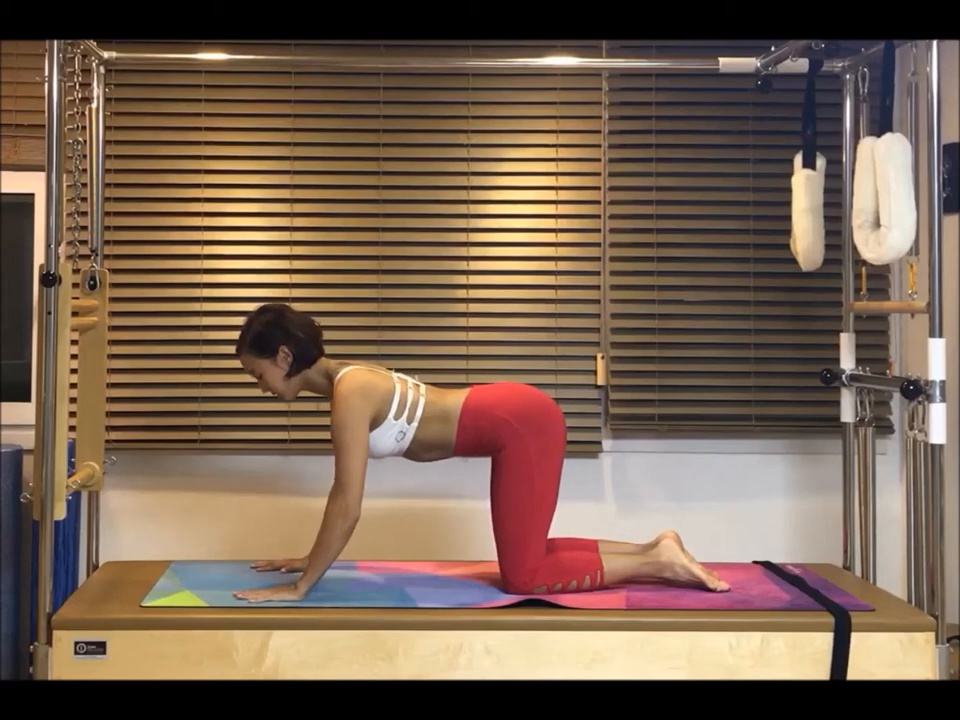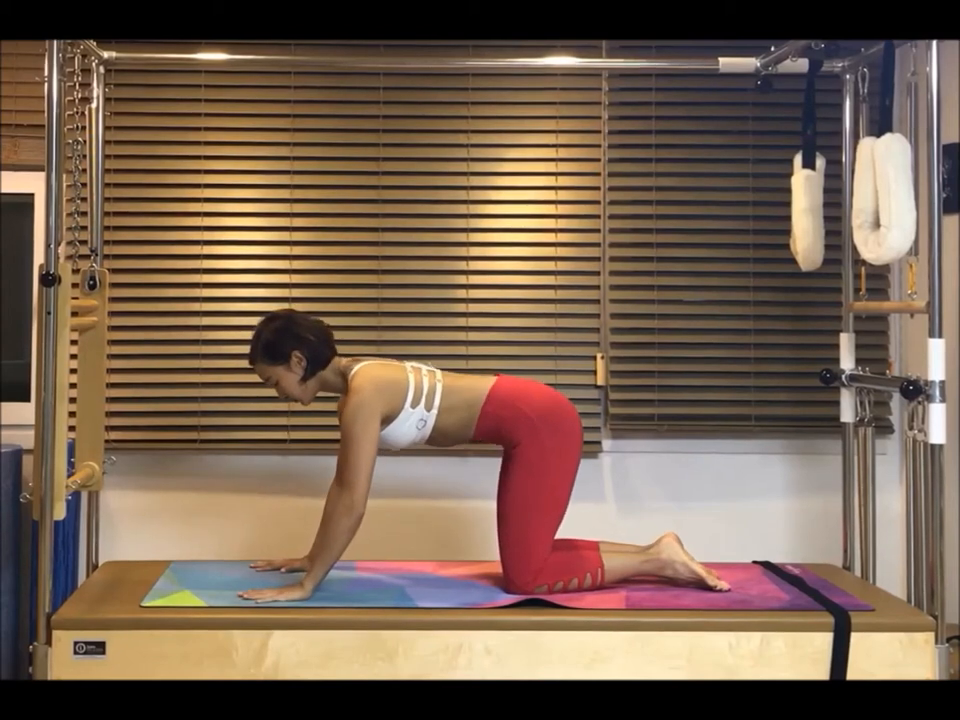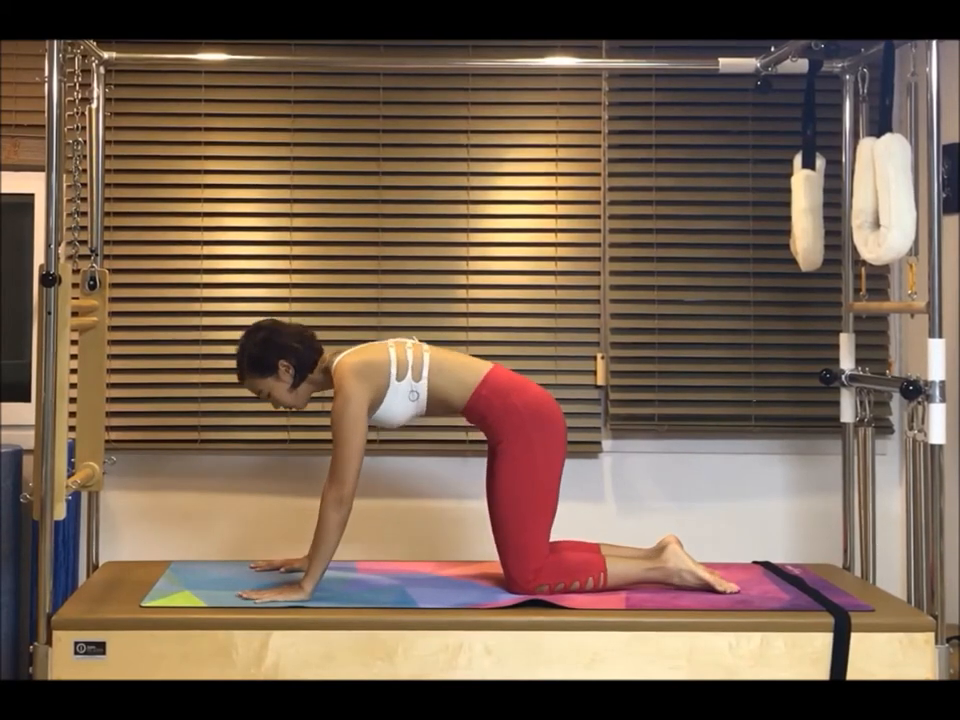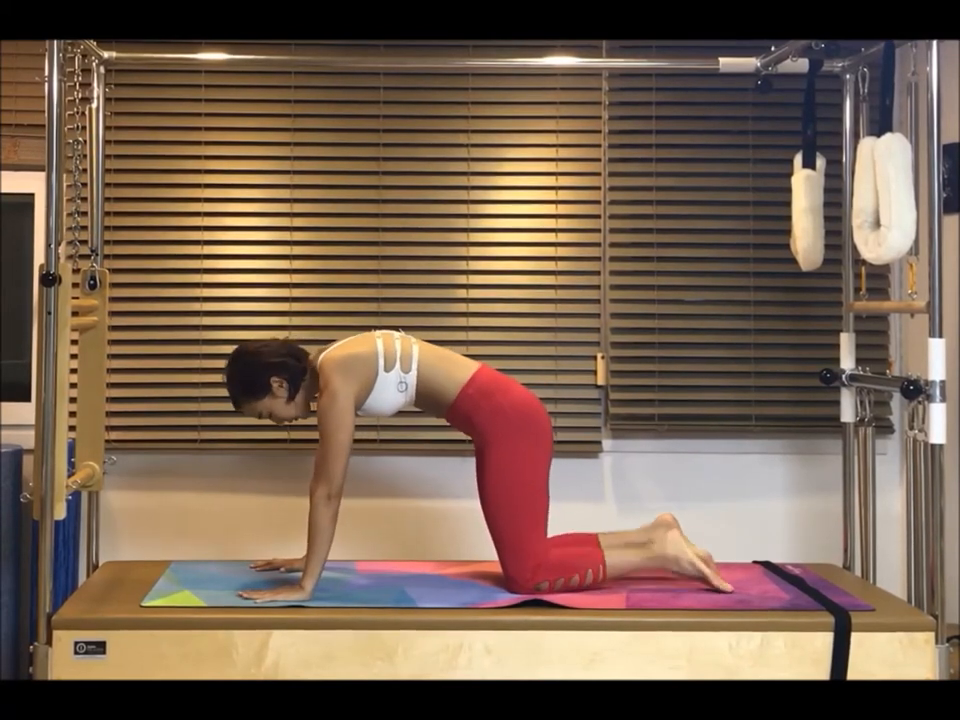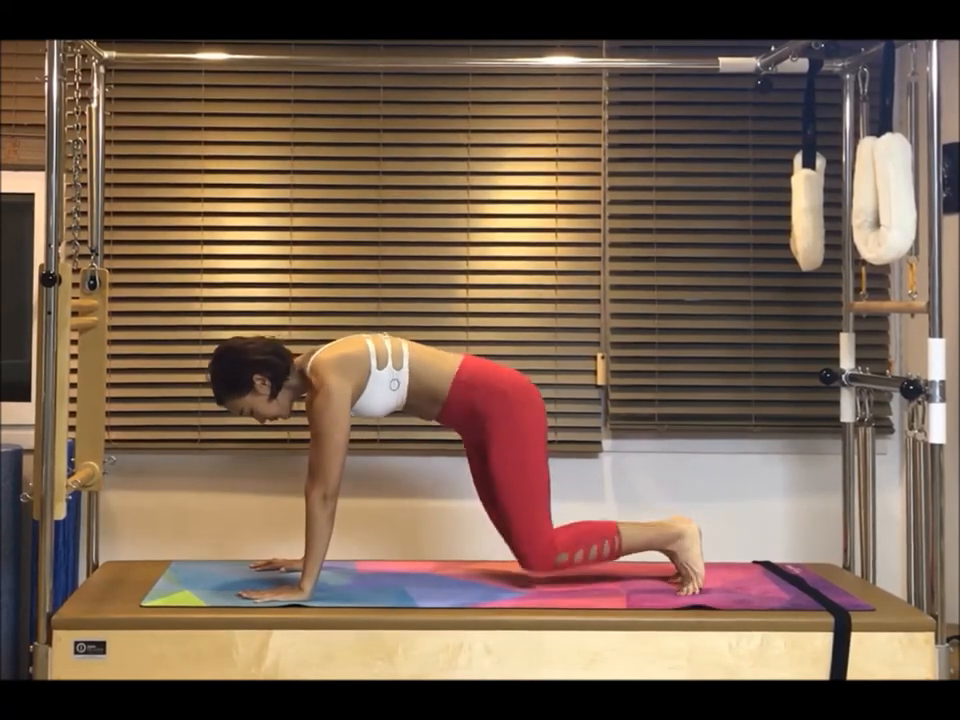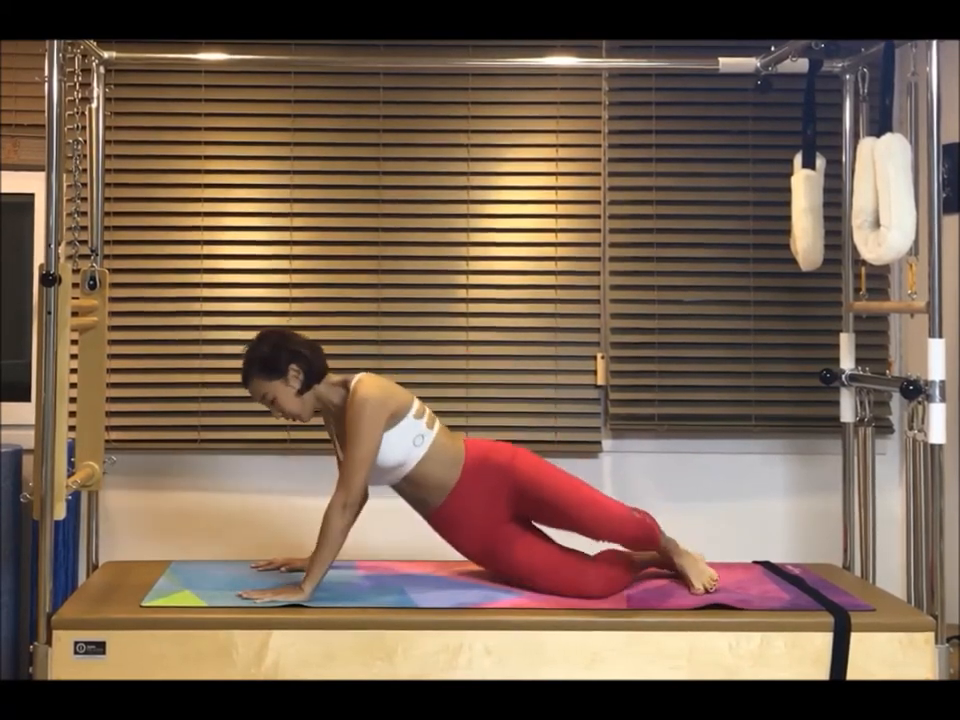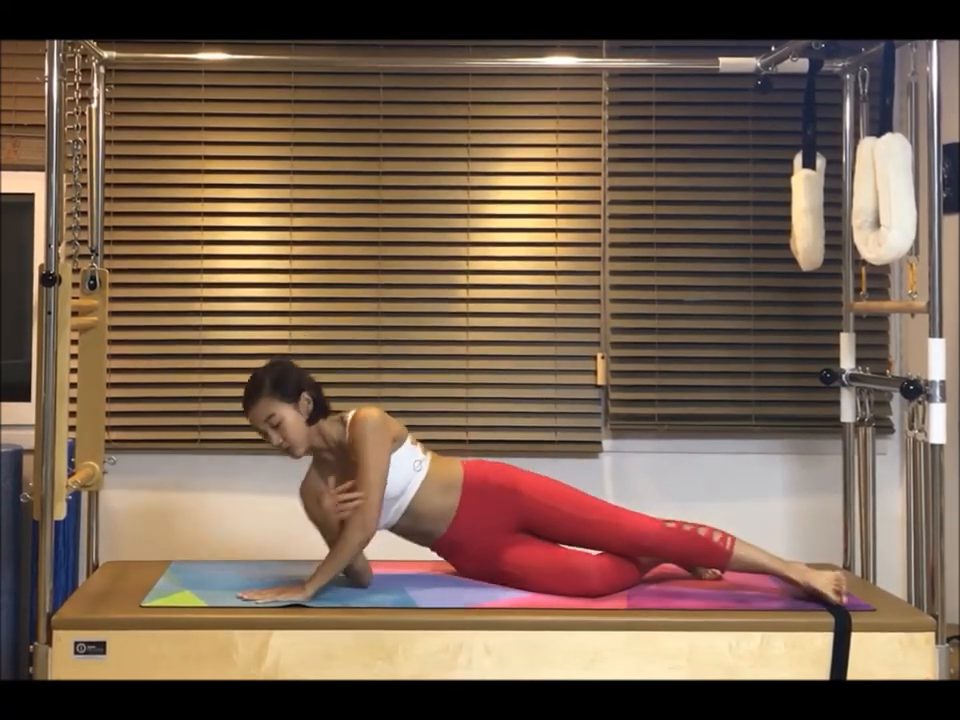
dt=0.7s
person 1, frame 1
left shoulder: (349, 396)
right shoulder: (348, 380)
left elbow: (348, 507)
right elbow: (344, 490)
left wrist: (300, 587)
right wrist: (311, 559)
left hip: (520, 426)
right hip: (519, 416)
left knee: (523, 577)
right knee: (524, 553)
left ankle: (657, 563)
right ankle: (652, 548)
person 1, frame 2
left shoulder: (362, 393)
right shoulder: (358, 382)
left elbow: (353, 503)
right elbow: (341, 484)
left wrist: (306, 584)
right wrist: (311, 558)
left hip: (541, 424)
right hip: (533, 420)
left knee: (524, 576)
right knee: (527, 554)
left ankle: (658, 559)
right ankle: (654, 550)
person 1, frame 3
left shoulder: (349, 382)
right shoulder: (351, 369)
left elbow: (339, 494)
right elbow: (338, 488)
left wrist: (306, 584)
right wrist: (311, 558)
left hip: (523, 419)
right hip: (517, 417)
left knee: (526, 575)
right knee: (525, 556)
left ankle: (663, 568)
right ankle: (655, 553)
person 1, frame 4
left shoulder: (334, 378)
right shoulder: (334, 367)
left elbow: (327, 490)
right elbow: (324, 482)
left wrist: (306, 583)
right wrist: (312, 557)
left hip: (506, 419)
right hip: (502, 417)
left knee: (528, 576)
right knee: (527, 557)
left ankle: (665, 552)
right ankle: (654, 537)
person 1, frame 5
left shoulder: (328, 379)
right shoulder: (316, 378)
left elbow: (325, 493)
right elbow: (317, 482)
left wrist: (305, 586)
right wrist: (306, 558)
left hip: (501, 401)
right hip: (480, 415)
left knee: (537, 552)
right knee: (531, 546)
left ankle: (671, 534)
right ankle: (664, 536)
person 1, frame 6
left shoulder: (366, 395)
right shoulder: (333, 416)
left elbow: (346, 501)
right elbow: (351, 500)
left wrist: (305, 588)
right wrist: (313, 560)
left hip: (493, 472)
right hip: (467, 527)
left knee: (609, 520)
left ankle: (672, 551)
right ankle: (650, 562)
person 1, frame 7
left shoulder: (366, 424)
right shoulder: (313, 490)
left elbow: (364, 525)
right elbow: (361, 571)
left wrist: (304, 588)
right wrist: (338, 539)
left hip: (495, 495)
right hip: (477, 553)
left knee: (639, 532)
right knee: (595, 579)
left ankle: (789, 569)
right ankle: (661, 569)
